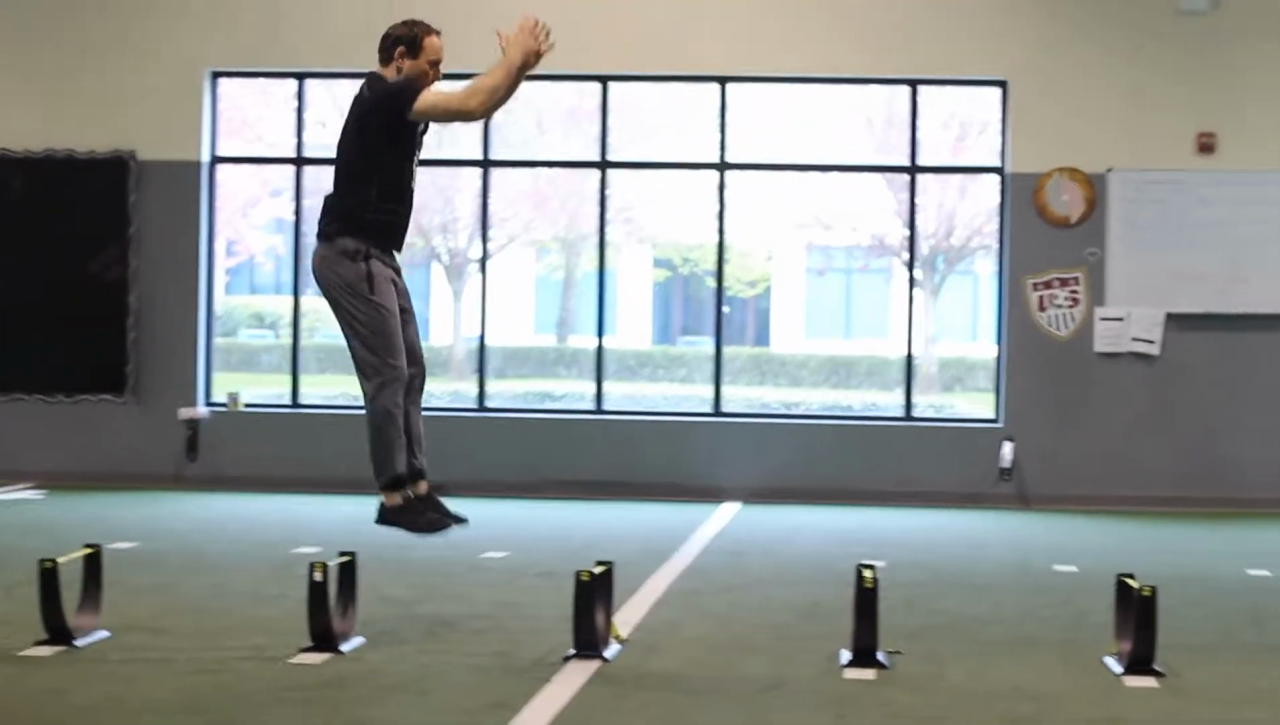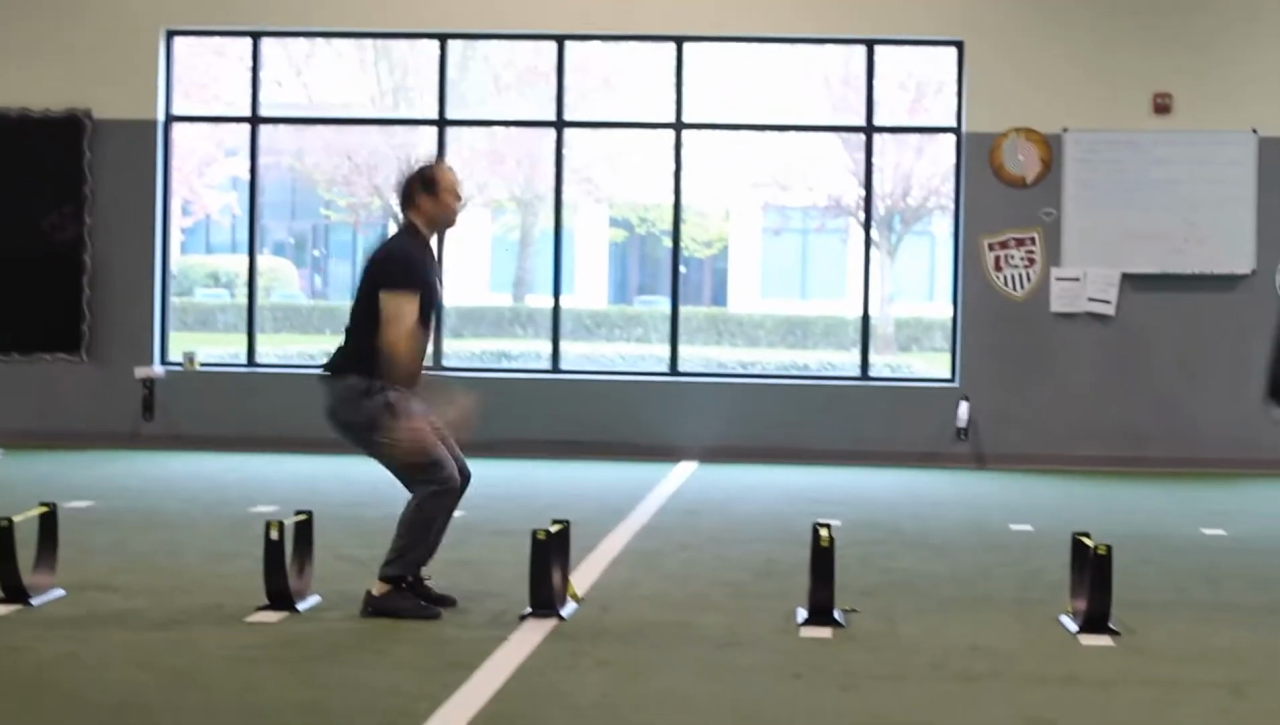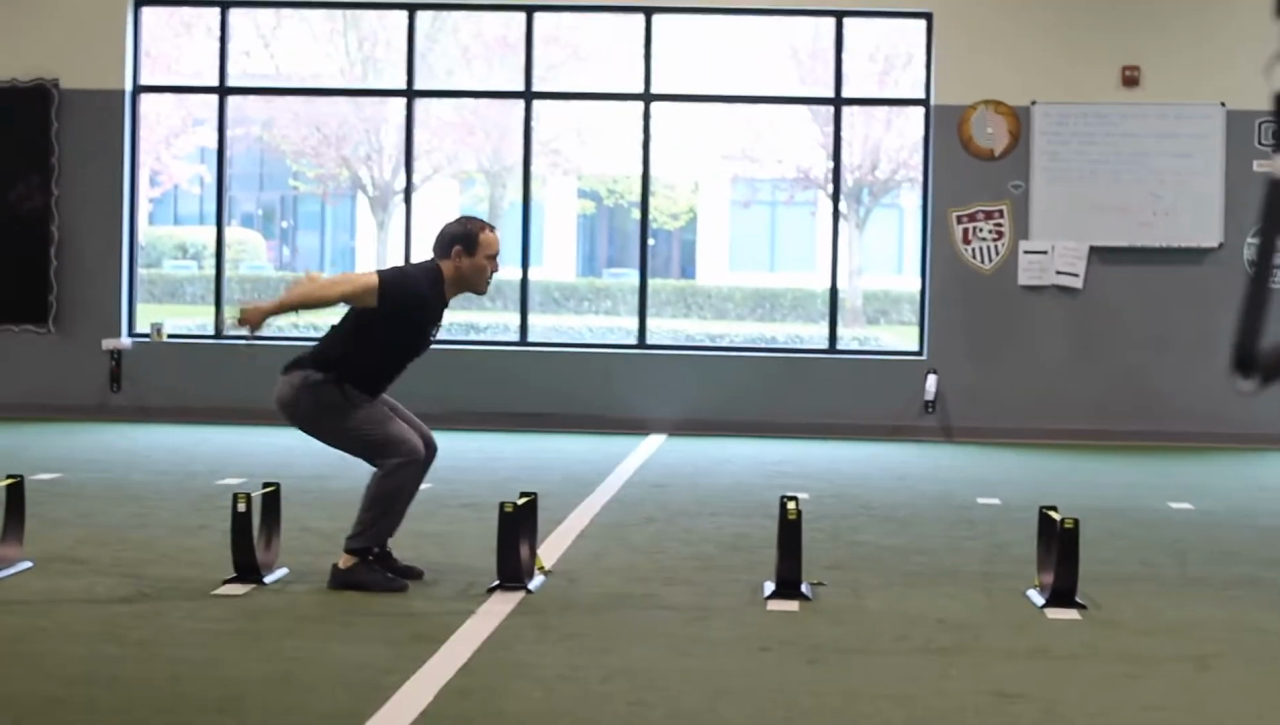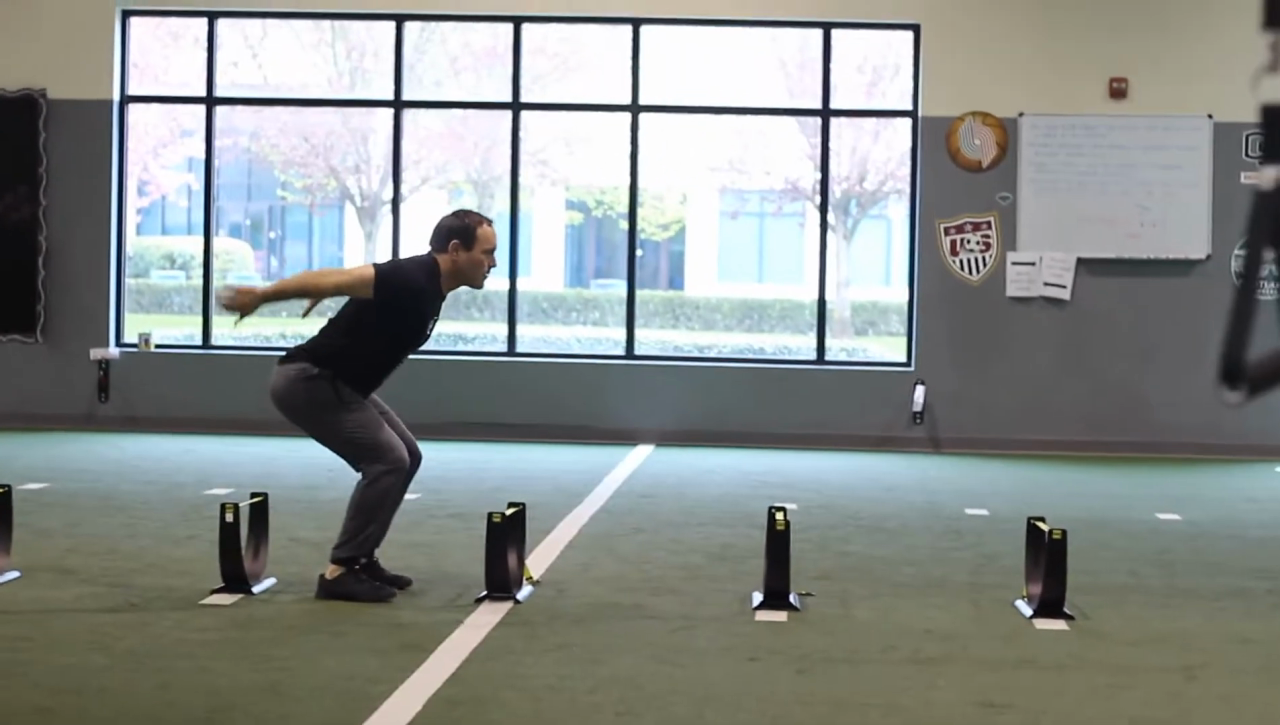
dt=0.3s
person 1, frame 1
left shoulder: (396, 102)
right shoulder: (382, 96)
left elbow: (480, 107)
right elbow: (469, 106)
left wrist: (520, 61)
right wrist: (515, 57)
left hip: (375, 258)
right hip: (350, 257)
left knee: (407, 377)
right knee: (387, 376)
left ankle: (415, 488)
right ankle: (399, 495)
person 1, frame 2
left shoulder: (414, 252)
right shoulder: (405, 257)
right elbow: (397, 338)
right wrist: (407, 421)
left hip: (380, 386)
right hip: (364, 389)
left knee: (455, 475)
right knee: (440, 478)
left ankle: (406, 577)
right ankle: (387, 588)
person 1, frame 3
left shoulder: (431, 288)
right shoulder: (415, 288)
left elbow: (343, 285)
right elbow: (339, 288)
left wrist: (312, 285)
right wrist: (266, 311)
left hip: (344, 386)
right hip: (313, 388)
left knee: (421, 448)
right knee: (404, 453)
left ankle: (372, 550)
right ankle: (354, 562)
person 1, frame 4
left shoulder: (429, 285)
right shoulder: (412, 281)
left elbow: (339, 280)
right elbow: (332, 280)
right wrist: (260, 298)
left hip: (337, 382)
right hip: (308, 381)
left knee: (405, 457)
right knee: (388, 461)
left ankle: (360, 560)
right ankle: (341, 571)
